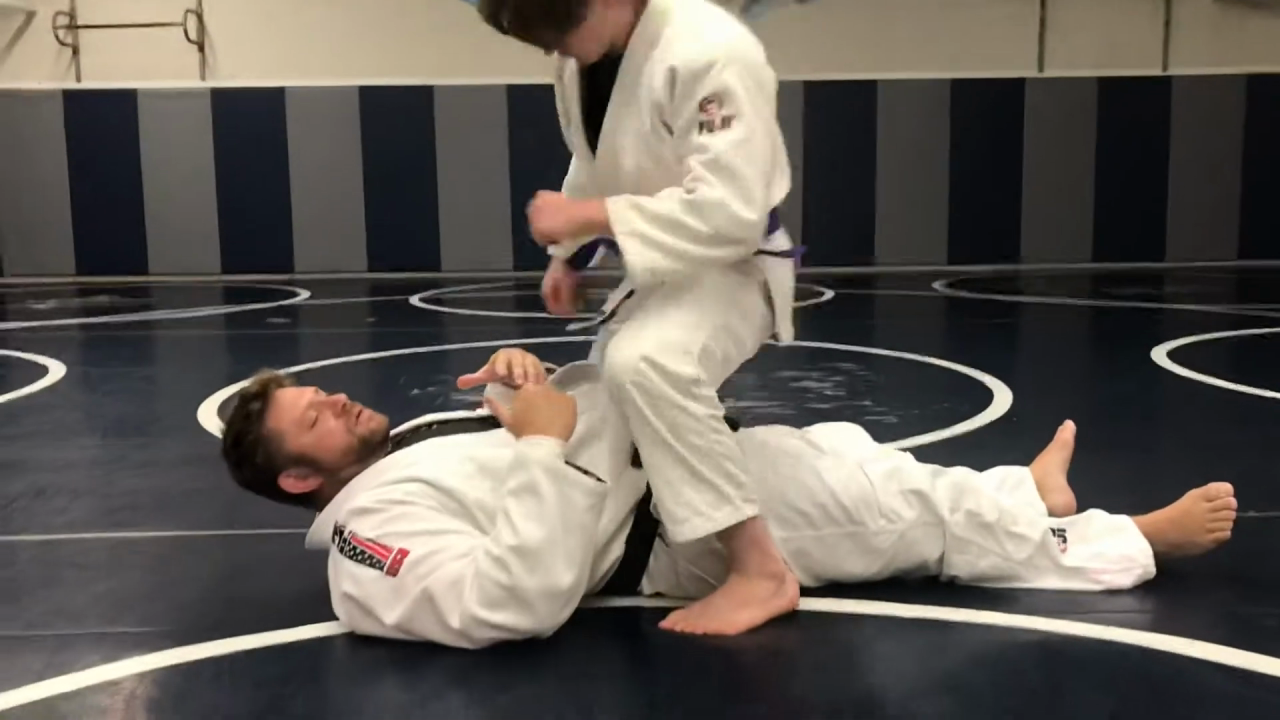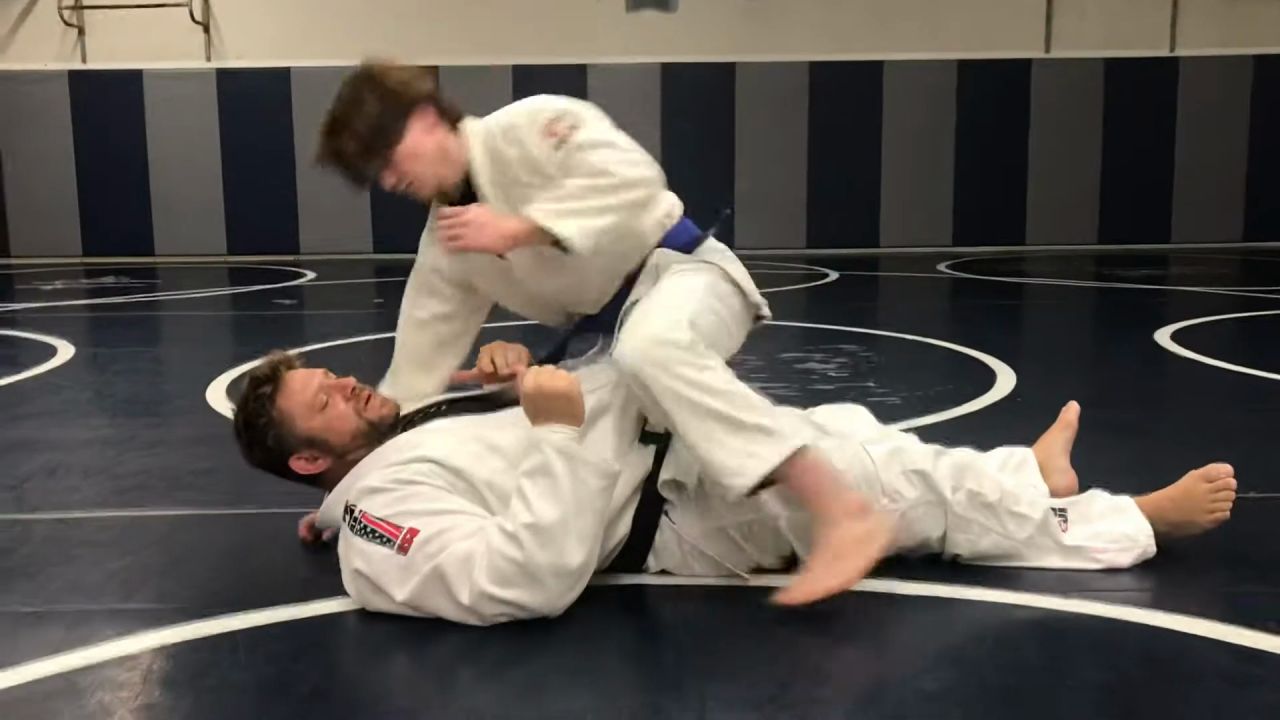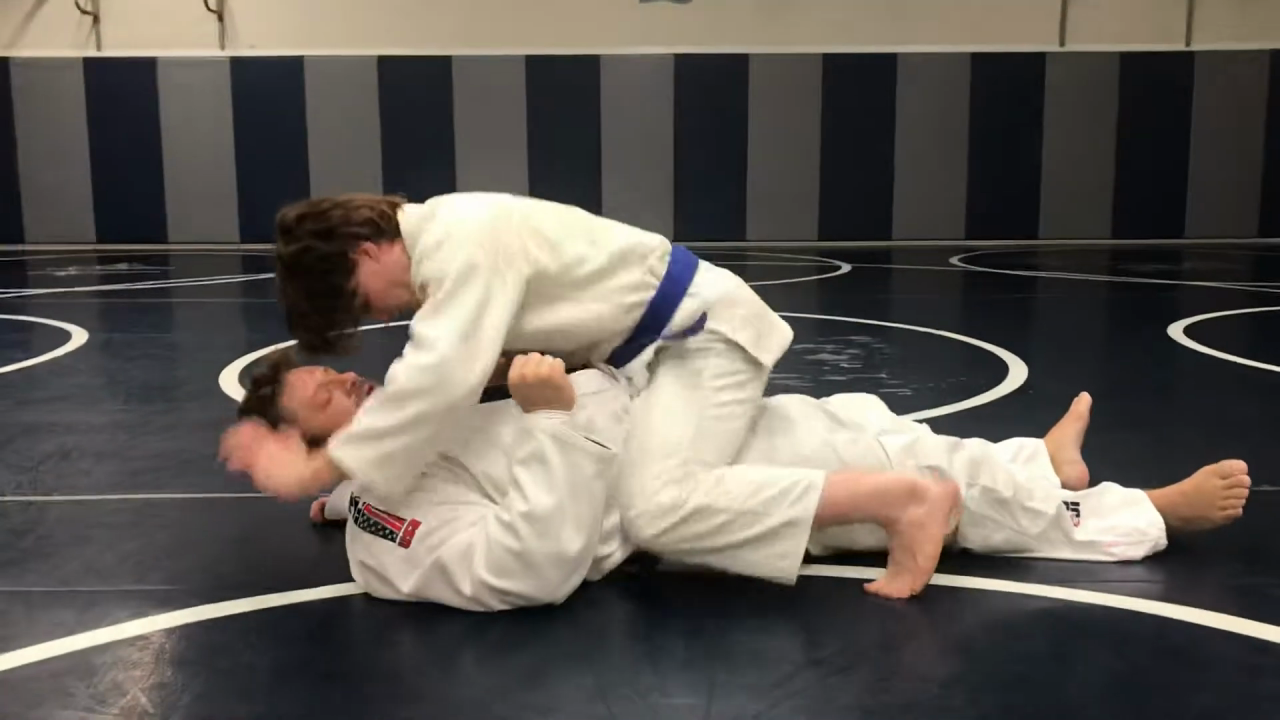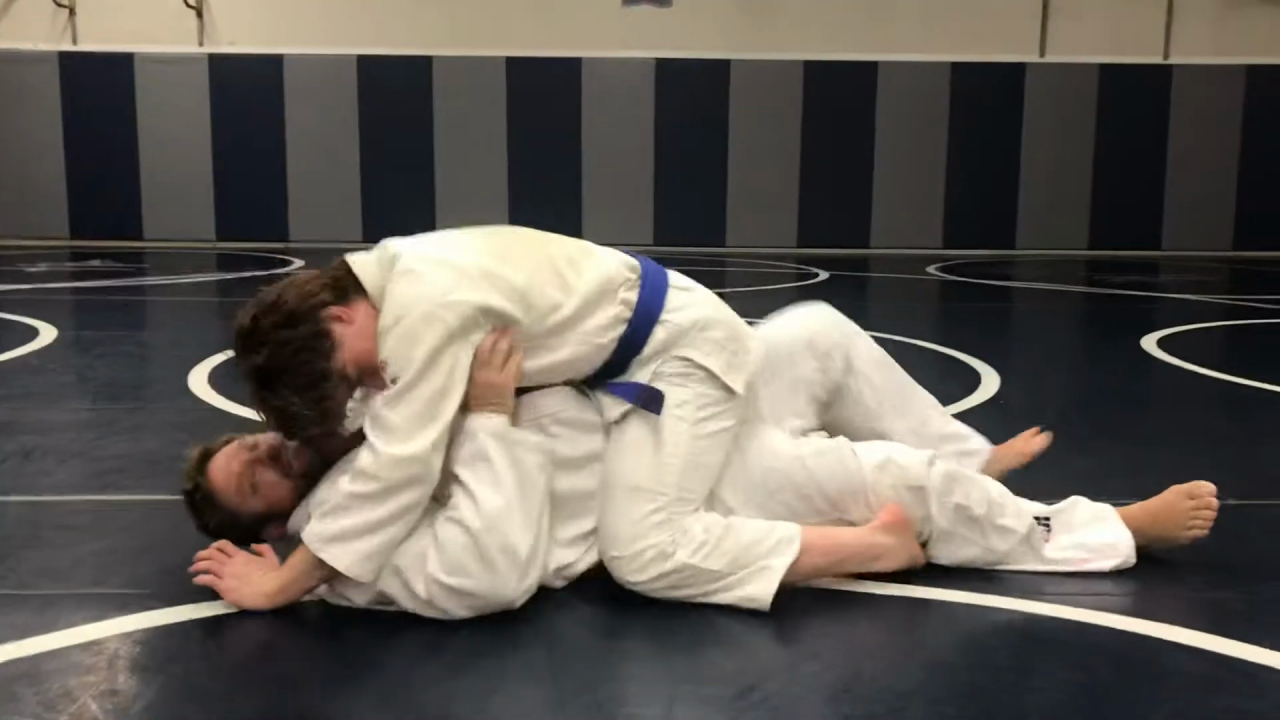
dt=0.5s
person 1, frame 1
left shoulder: (398, 456)
right shoulder: (371, 548)
left elbow: (540, 434)
right elbow: (523, 602)
left wrist: (527, 383)
right wrist: (542, 444)
left hip: (661, 458)
right hip: (685, 536)
left knee: (847, 456)
right knee: (918, 516)
left ankle: (1024, 495)
right ankle: (1138, 540)
person 1, frame 2
left shoulder: (400, 448)
right shoulder: (382, 537)
right elbow: (531, 581)
left wrist: (520, 386)
right wrist: (555, 428)
left hip: (663, 443)
right hip: (688, 513)
left knee: (848, 431)
right knee: (915, 491)
left ankle: (1033, 475)
right ankle: (1140, 520)
person 1, frame 3
right shoulder: (389, 531)
right elbow: (536, 565)
right wrist: (546, 416)
left knee: (863, 418)
right knee: (937, 477)
left ankle: (1042, 463)
right ankle: (1151, 513)
person 1, frame 4
left shoulder: (359, 456)
right elbow: (494, 570)
right wrist: (487, 417)
left knee: (818, 334)
right knee: (903, 483)
left ankle: (970, 466)
right ankle: (1116, 529)
person 2, frame 1
left shoulder: (711, 55)
right shoulder: (581, 60)
left elbow: (728, 217)
left wrist: (592, 216)
right wrist: (569, 255)
left hip: (730, 259)
right hip: (660, 269)
left knee: (644, 365)
left ankle: (761, 570)
person 2, frame 2
left shoulder: (536, 125)
right shoulder: (446, 243)
left elbow: (632, 181)
right elbow: (420, 366)
left wrist: (522, 227)
left hip: (678, 273)
right hip: (610, 315)
left knee: (651, 350)
left ankle: (840, 512)
person 2, frame 3
left shoulder: (459, 237)
right shoulder: (441, 254)
left elbow: (439, 383)
right elbow: (449, 384)
left wrist: (314, 471)
right wrist: (359, 488)
left hip: (702, 327)
right hip: (658, 338)
left knee: (658, 511)
left ankle: (908, 501)
right ankle: (721, 421)
person 2, frame 4
left shoulder: (422, 306)
right shoulder: (389, 275)
left elbow: (399, 466)
left wrist: (282, 583)
left hip: (678, 346)
right hip: (639, 343)
left knee: (646, 556)
